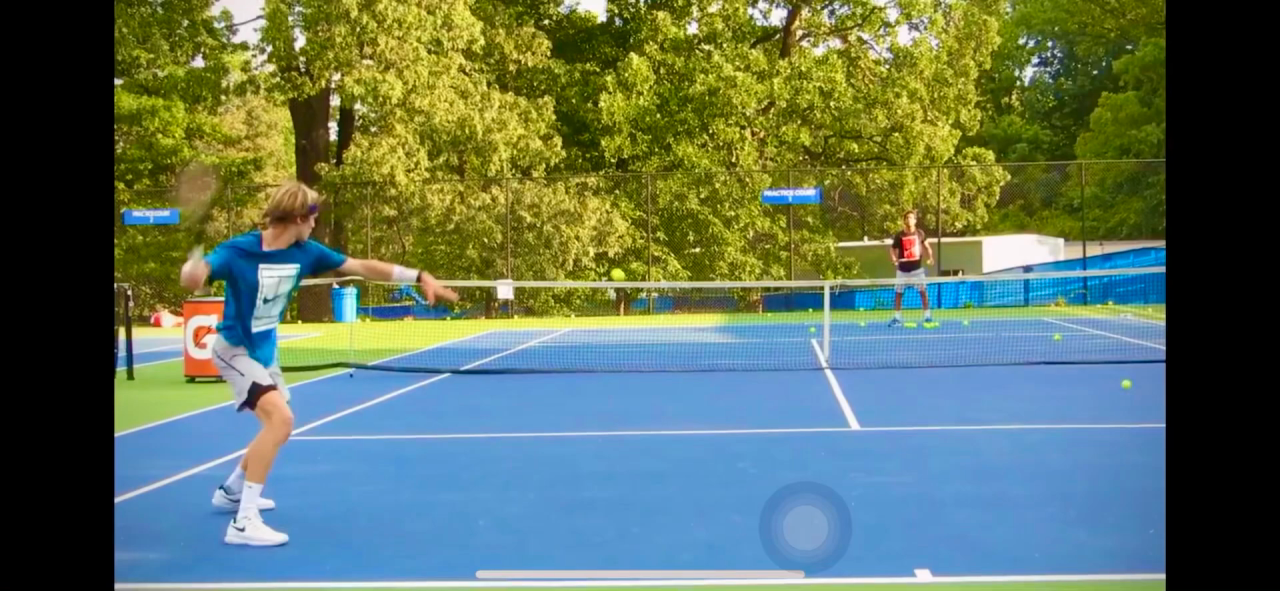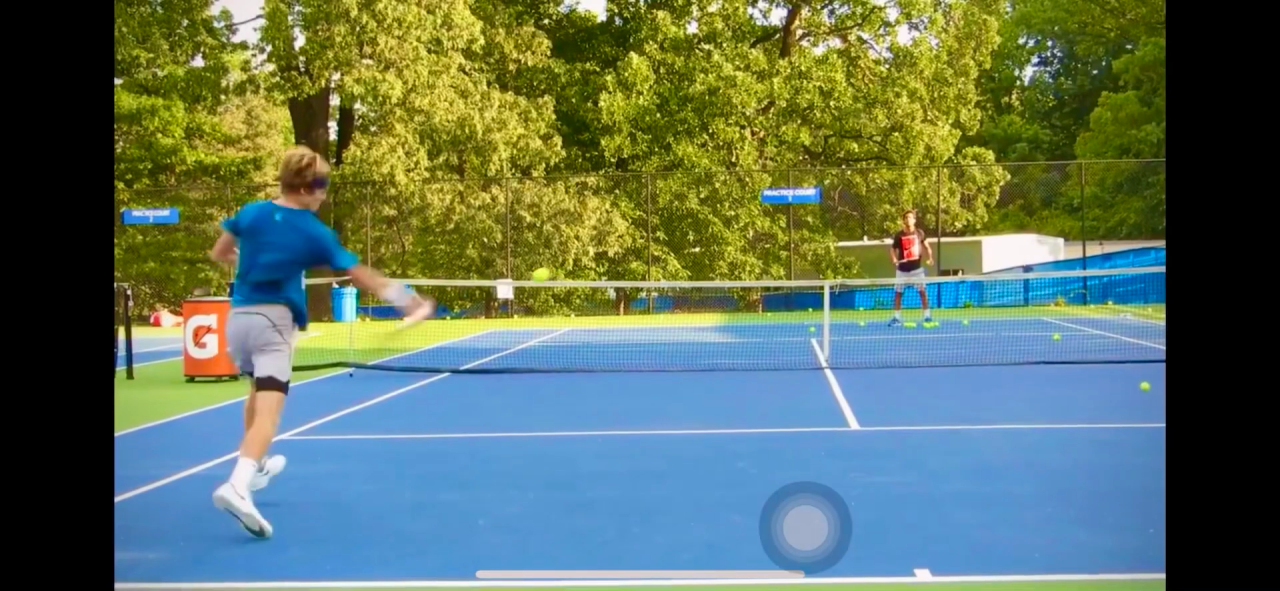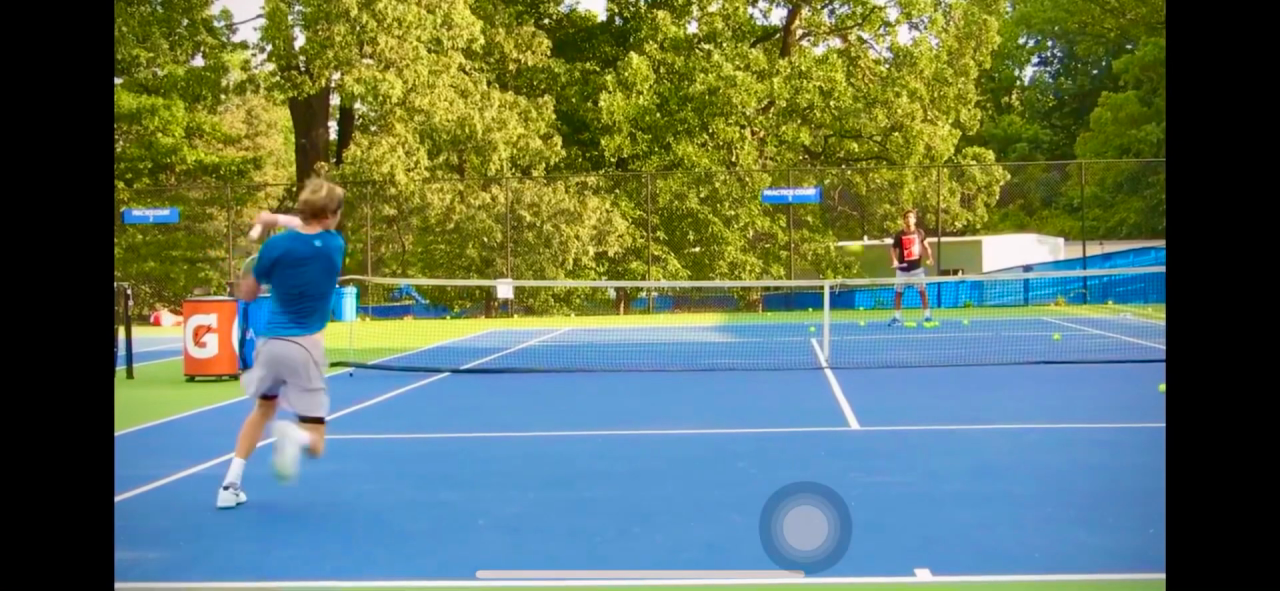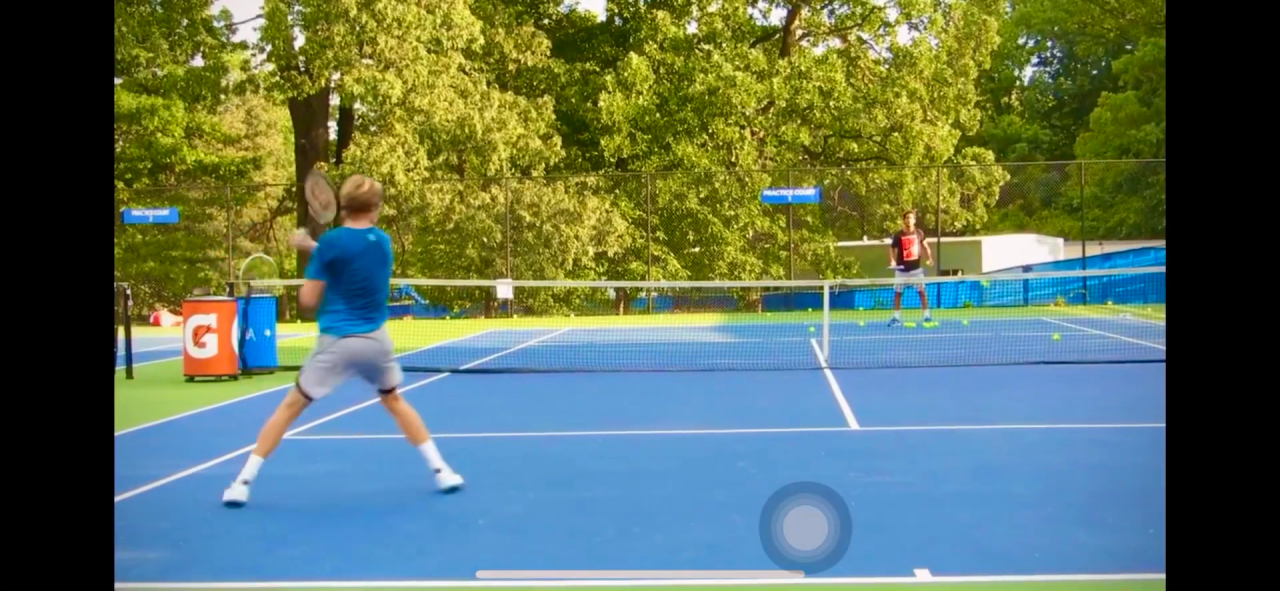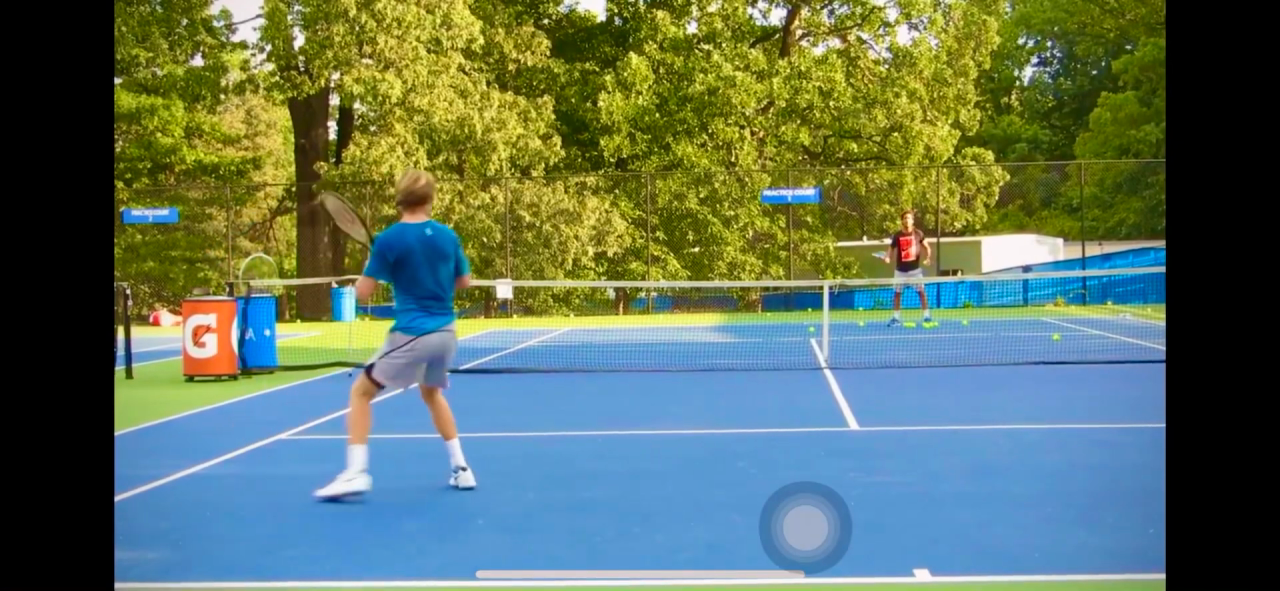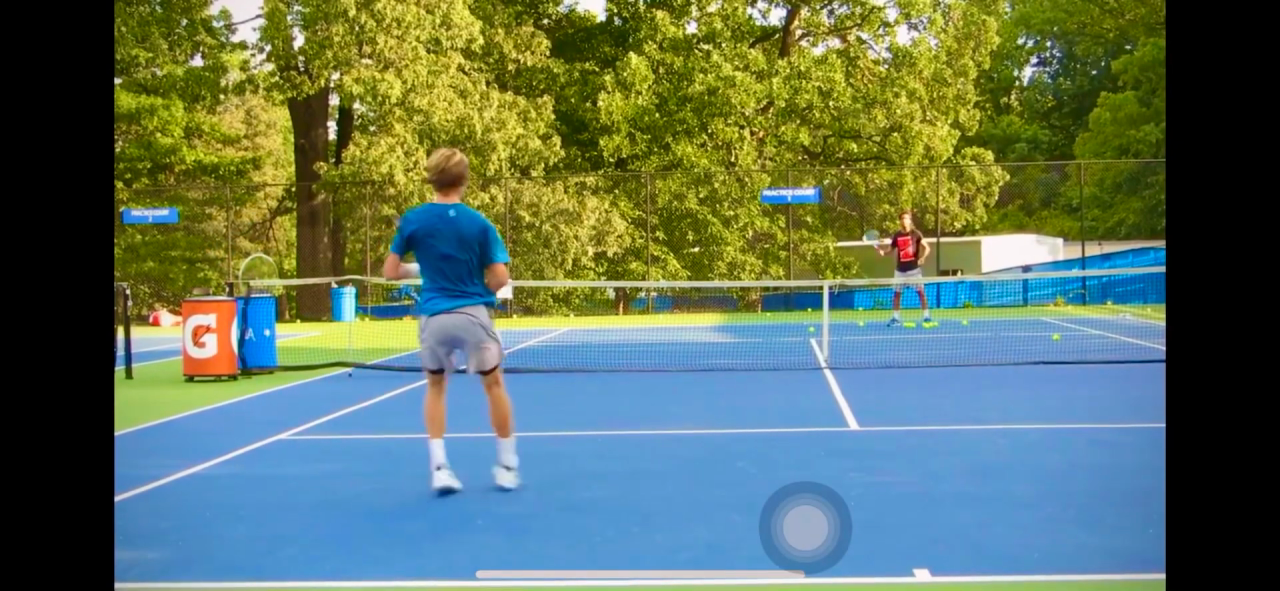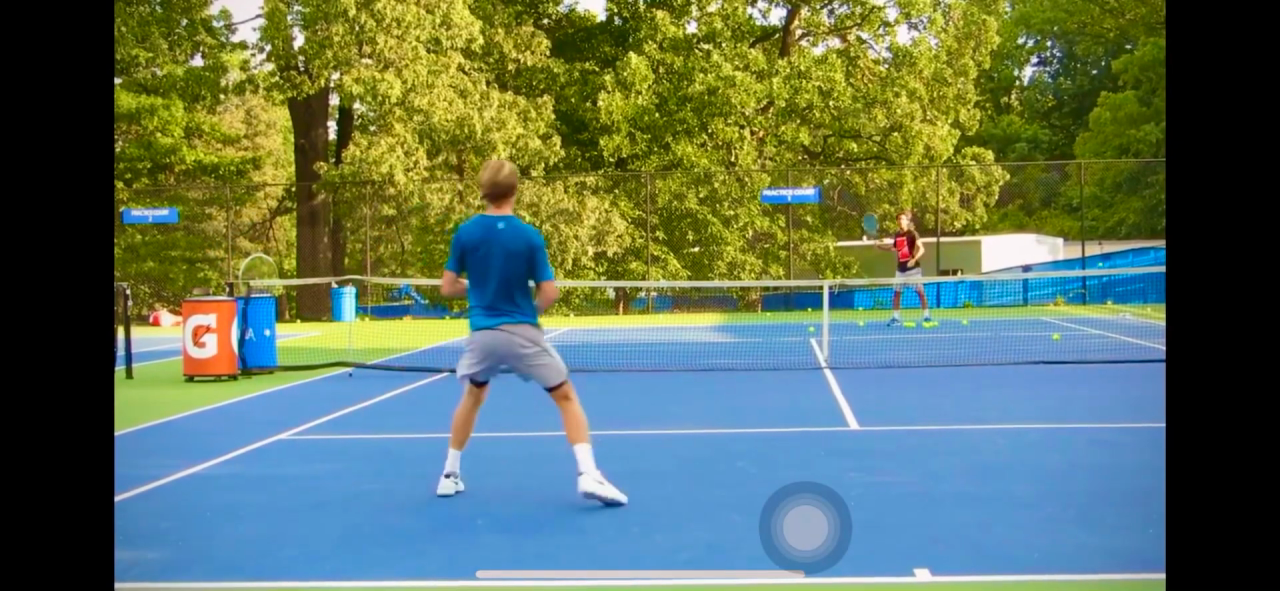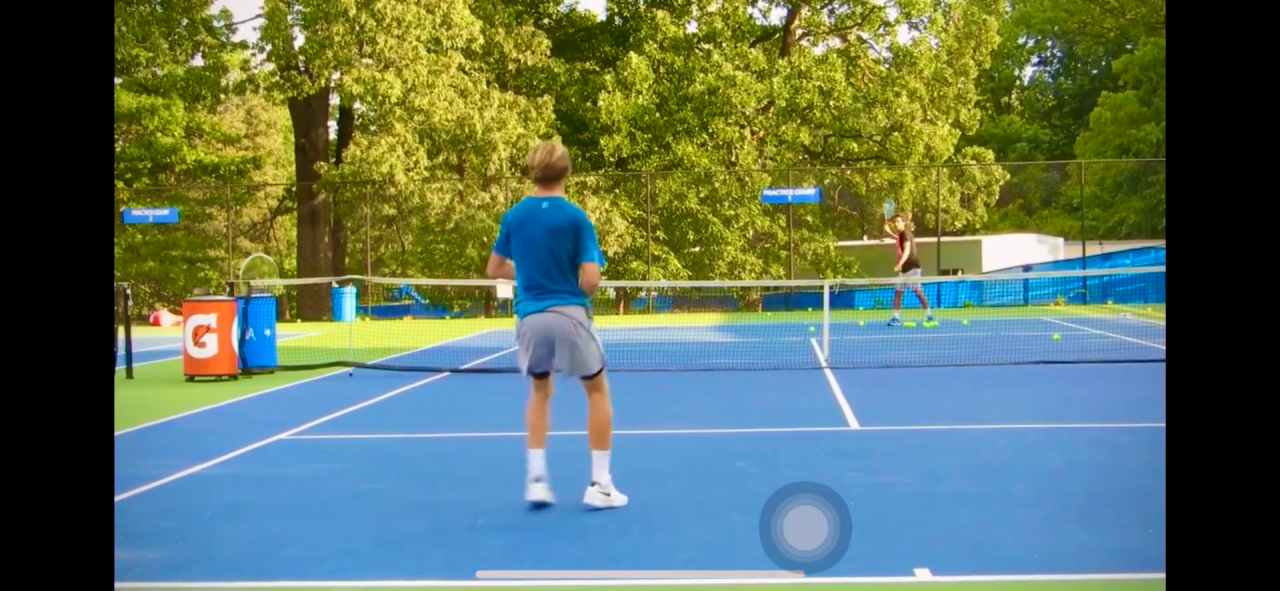
dt=0.2s
person 1, frame 1
left shoulder: (305, 252)
right shoulder: (238, 250)
left elbow: (362, 266)
right elbow: (190, 280)
left wrist: (419, 277)
right wrist: (195, 268)
left hip: (263, 354)
right hip: (234, 351)
left knee: (276, 423)
right knee: (279, 420)
left ankle: (231, 490)
right ankle: (244, 524)
person 1, frame 2
left shoulder: (251, 213)
right shoulder: (315, 231)
left elbow: (218, 254)
right elbow: (363, 277)
right wrist: (408, 299)
left hip: (239, 316)
right hip: (271, 320)
left knee: (261, 392)
right knee: (268, 415)
left ankle: (254, 467)
right ankle: (237, 489)
person 1, frame 3
left shoulder: (276, 245)
right shoulder: (335, 245)
left elbow: (245, 293)
right wrist: (278, 219)
left hip: (270, 343)
right hip: (305, 348)
left knee: (264, 409)
right knee: (313, 440)
left ankle: (230, 484)
right ankle: (292, 436)
person 1, frame 4
left shoulder: (331, 242)
right shoulder: (384, 242)
left elbow: (308, 299)
left wrist: (316, 277)
right wrist: (311, 245)
left hip: (338, 343)
right hip: (377, 340)
left knee: (291, 407)
right knee: (394, 401)
left ankle: (243, 483)
right ankle: (440, 469)
person 1, frame 5
left shoulder: (388, 239)
right shoulder: (449, 236)
left elbow: (364, 291)
right elbow: (465, 283)
left wrist: (366, 276)
left hip: (410, 336)
right hip: (445, 332)
left knee: (361, 392)
right knee: (432, 395)
left ankle: (355, 473)
right ankle: (460, 468)
person 1, frame 6
left shoulder: (412, 218)
right shoulder: (479, 224)
left elbow: (390, 271)
right elbow: (500, 278)
left hip: (433, 320)
right hip: (472, 316)
left knee: (436, 387)
right knee: (494, 386)
left ankle: (440, 468)
right ankle: (507, 466)
person 1, frame 7
left shoulder: (466, 232)
right shoulder: (529, 236)
left elbow: (448, 286)
right elbow: (549, 295)
left hip: (483, 335)
right hip: (523, 334)
left knee: (471, 399)
right knee: (566, 398)
left ankle: (450, 475)
right ankle: (589, 477)
person 1, frame 8
left shoulder: (514, 215)
right shoulder: (576, 217)
left elbow: (495, 269)
right elbow: (590, 280)
left hip: (529, 320)
right hip: (569, 314)
left knee: (540, 392)
right knee: (598, 392)
left ankle: (536, 480)
right ankle: (600, 486)
